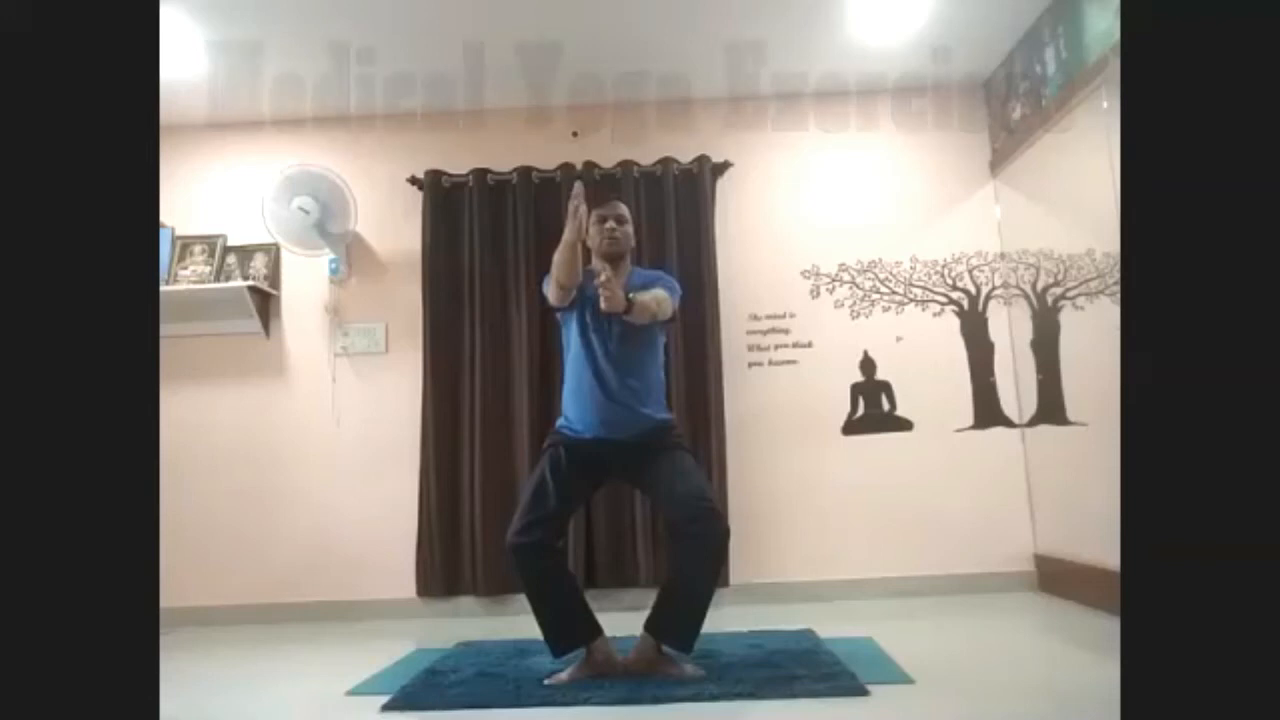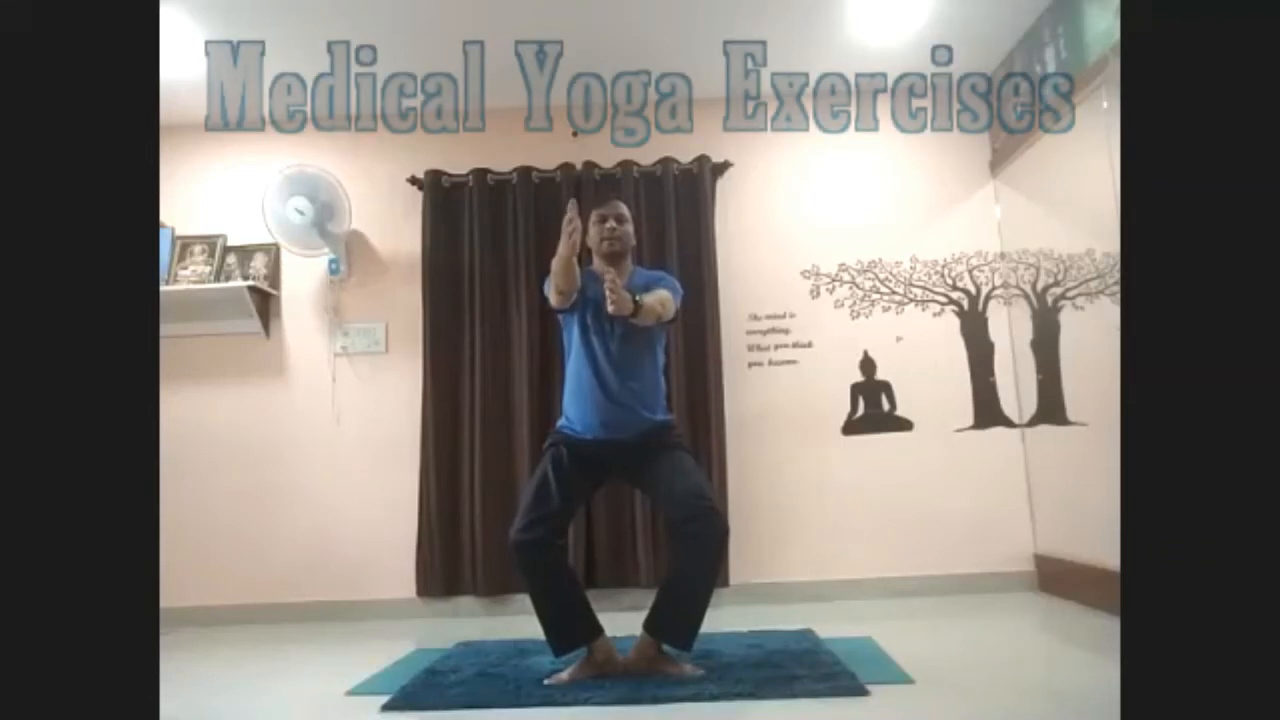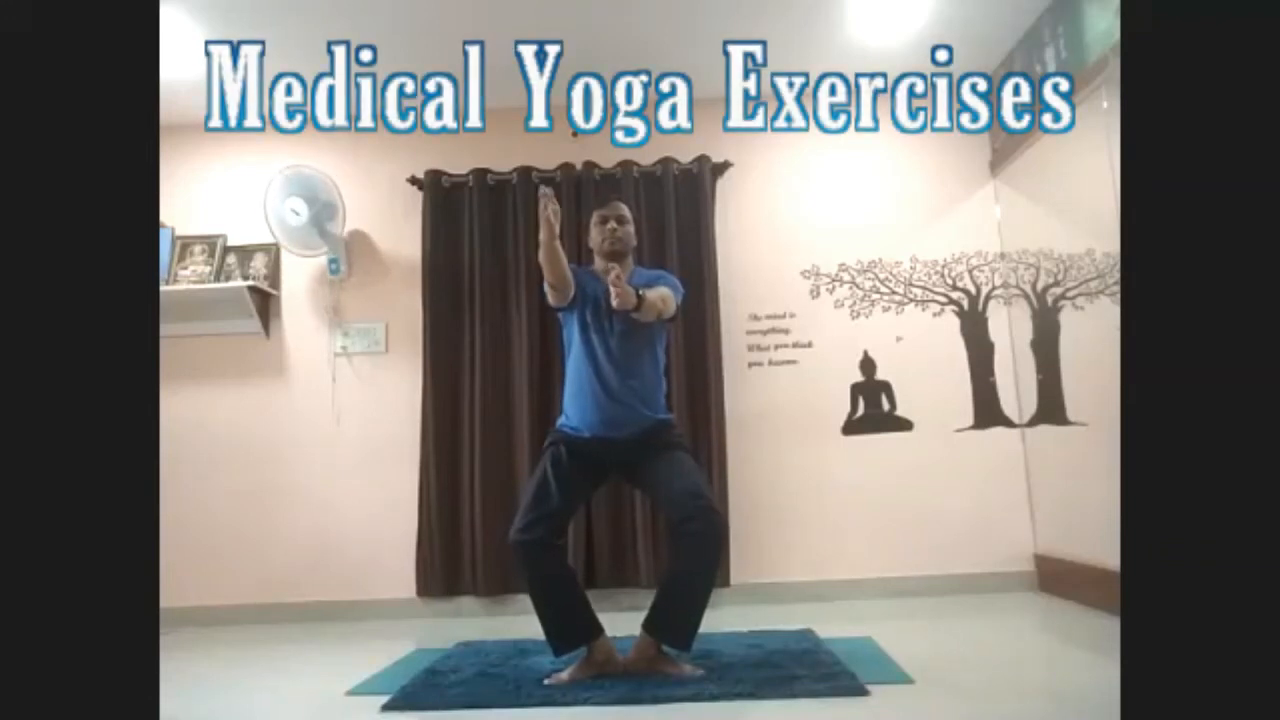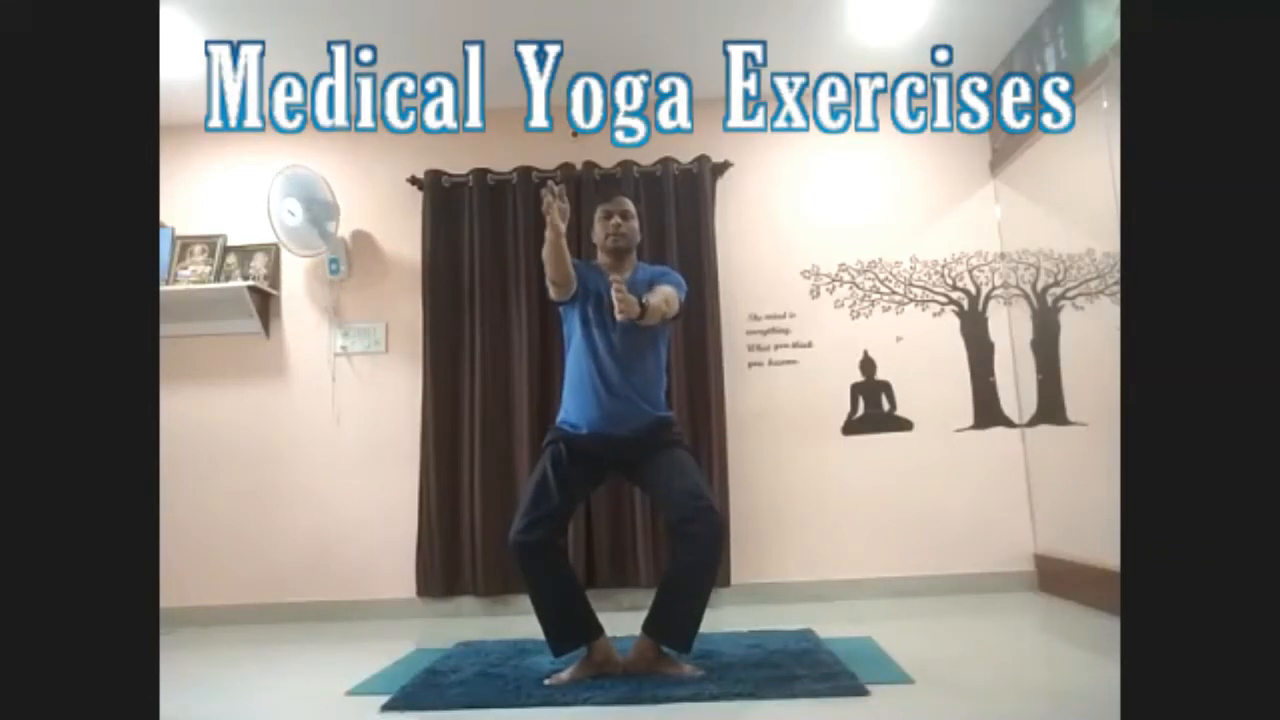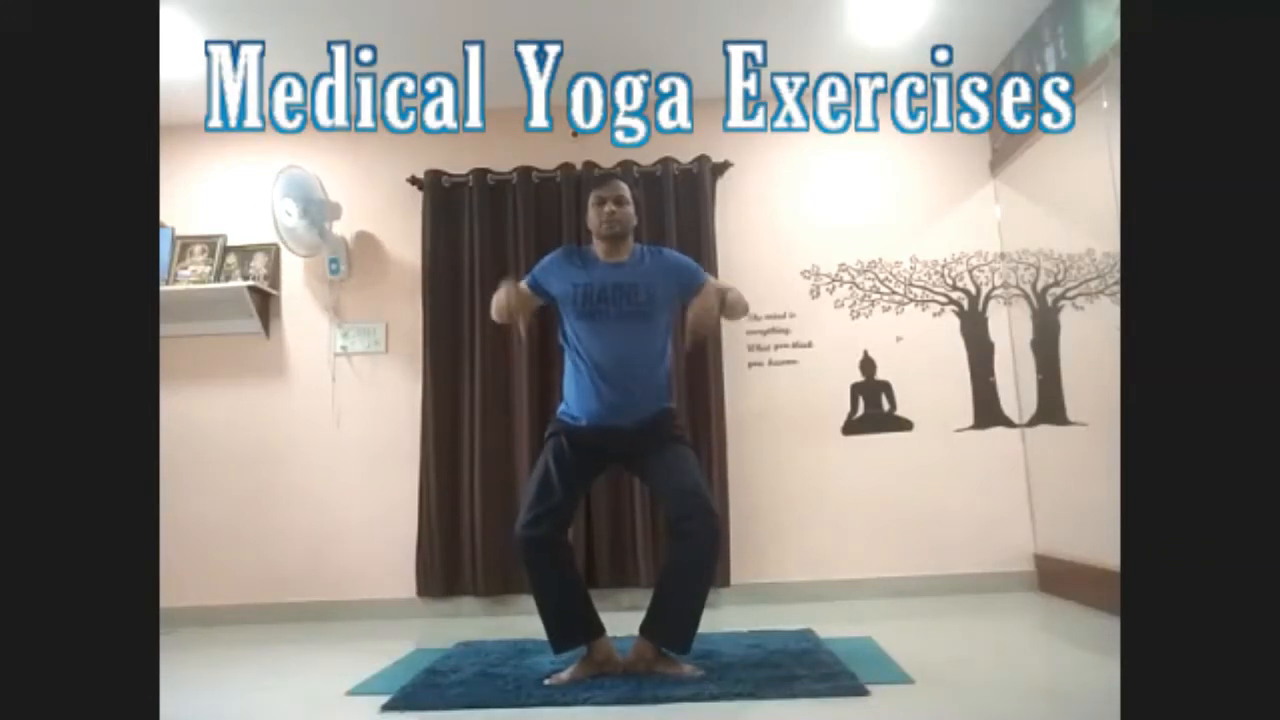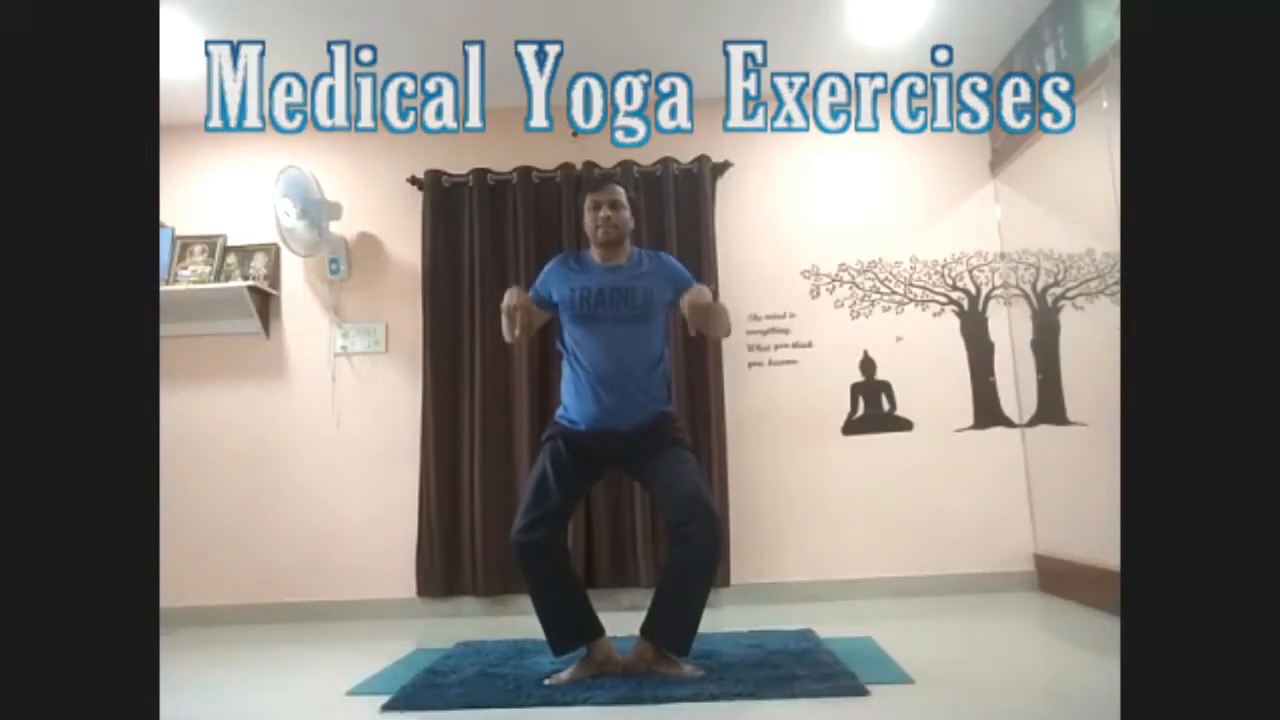
dt=0.7s
person 1, frame 1
left shoulder: (658, 283)
right shoulder: (569, 285)
left elbow: (655, 307)
right elbow: (560, 286)
left wrist: (624, 303)
right wrist: (571, 232)
left hip: (650, 435)
right hip: (577, 438)
left knee: (706, 527)
right knee: (526, 540)
left ankle: (653, 648)
right ankle: (594, 650)
person 1, frame 2
left shoulder: (659, 282)
right shoulder: (573, 286)
left elbow: (659, 307)
right elbow: (561, 289)
left wrist: (630, 305)
right wrist: (565, 247)
left hip: (650, 434)
right hip: (577, 437)
left knee: (706, 526)
right knee: (528, 536)
left ankle: (652, 646)
right ankle: (595, 649)
person 1, frame 3
left shoulder: (660, 282)
right shoulder: (575, 284)
left elbow: (660, 306)
right elbow: (555, 281)
left wrist: (634, 300)
right wrist: (548, 233)
left hip: (650, 434)
right hip: (578, 436)
left knee: (703, 524)
right knee: (529, 536)
left ankle: (651, 647)
right ankle: (595, 649)
person 1, frame 4
left shoulder: (662, 279)
right shoulder: (578, 276)
left elbow: (663, 308)
right elbow: (555, 279)
left wrist: (638, 309)
right wrist: (556, 228)
left hip: (650, 432)
right hip: (577, 435)
left knee: (703, 523)
right knee: (528, 535)
left ankle: (652, 647)
right ankle: (595, 649)
person 1, frame 5
left shoulder: (668, 266)
right shoulder: (561, 267)
left elbow: (736, 302)
right elbow: (504, 311)
left wrist: (716, 299)
right wrist: (505, 297)
left hip: (653, 424)
right hip: (577, 427)
left knee: (699, 524)
right knee: (534, 531)
left ankle: (652, 647)
right ankle: (595, 648)
person 1, frame 6
left shoulder: (663, 270)
right shoulder: (560, 273)
left elbow: (720, 327)
right elbow: (518, 329)
left wrist: (705, 305)
right wrist: (513, 305)
left hip: (651, 428)
right hip: (575, 431)
left knee: (701, 527)
right knee: (530, 536)
left ankle: (654, 646)
right ankle: (593, 648)
